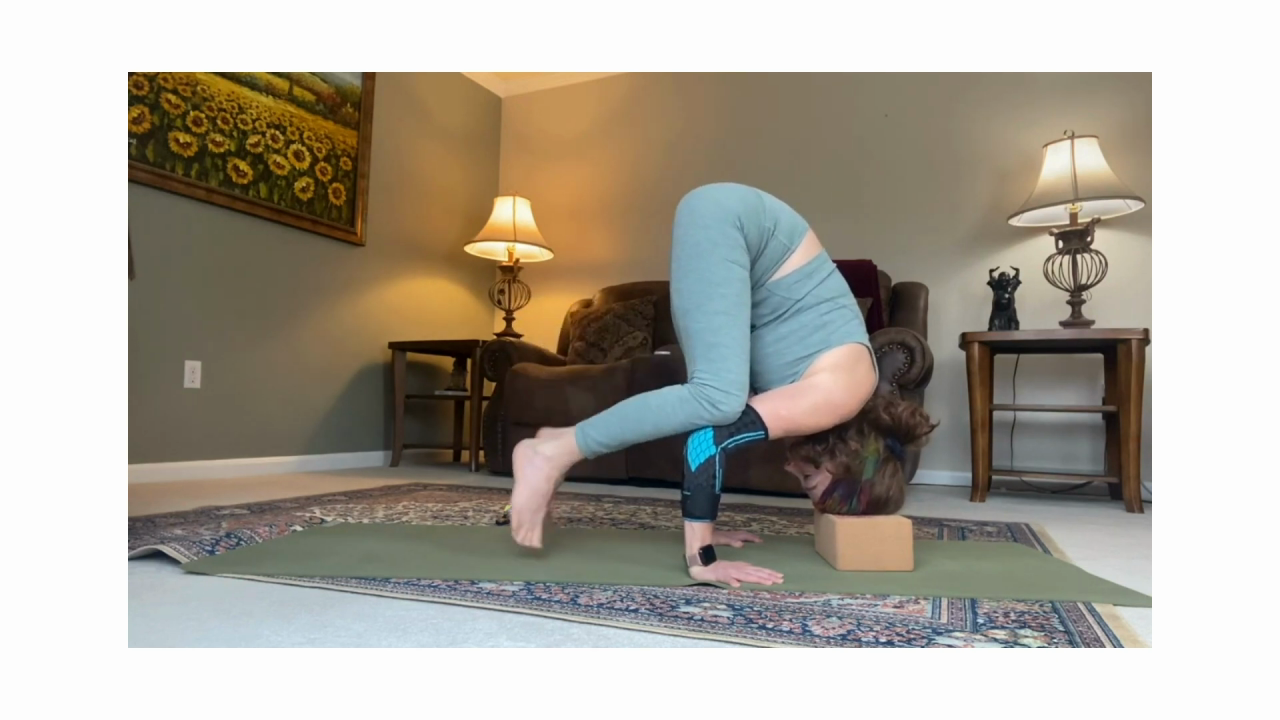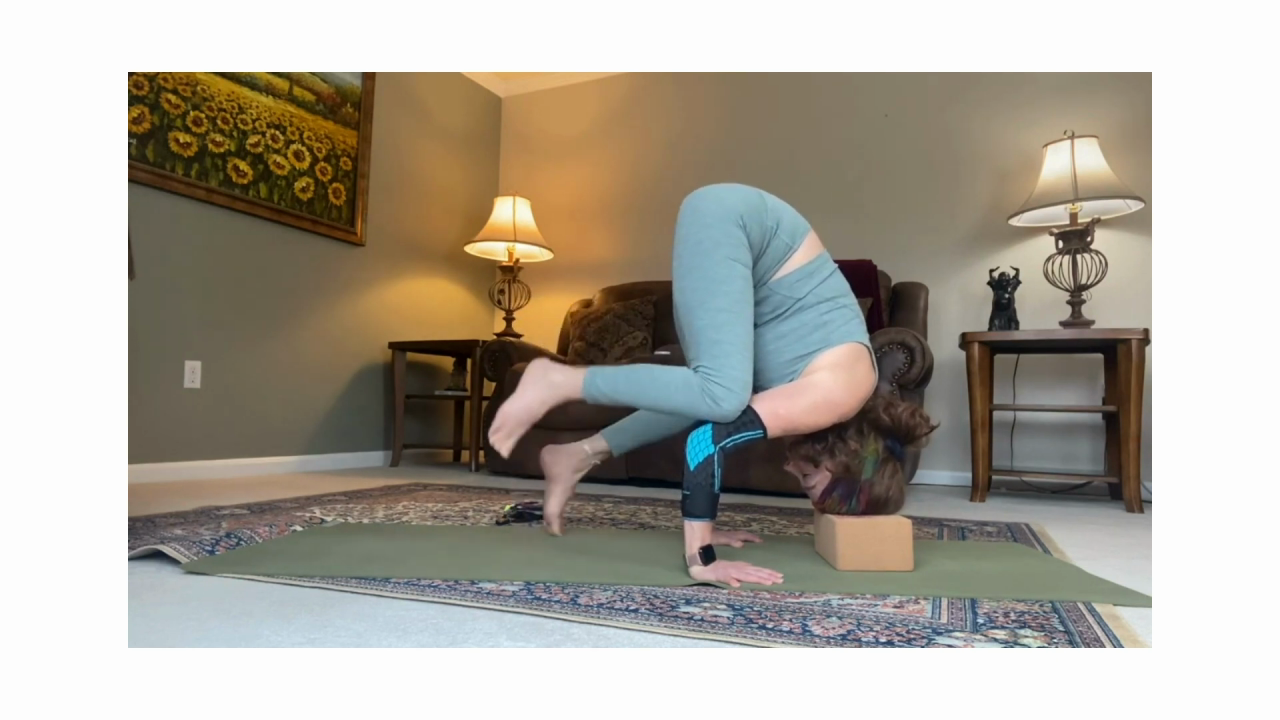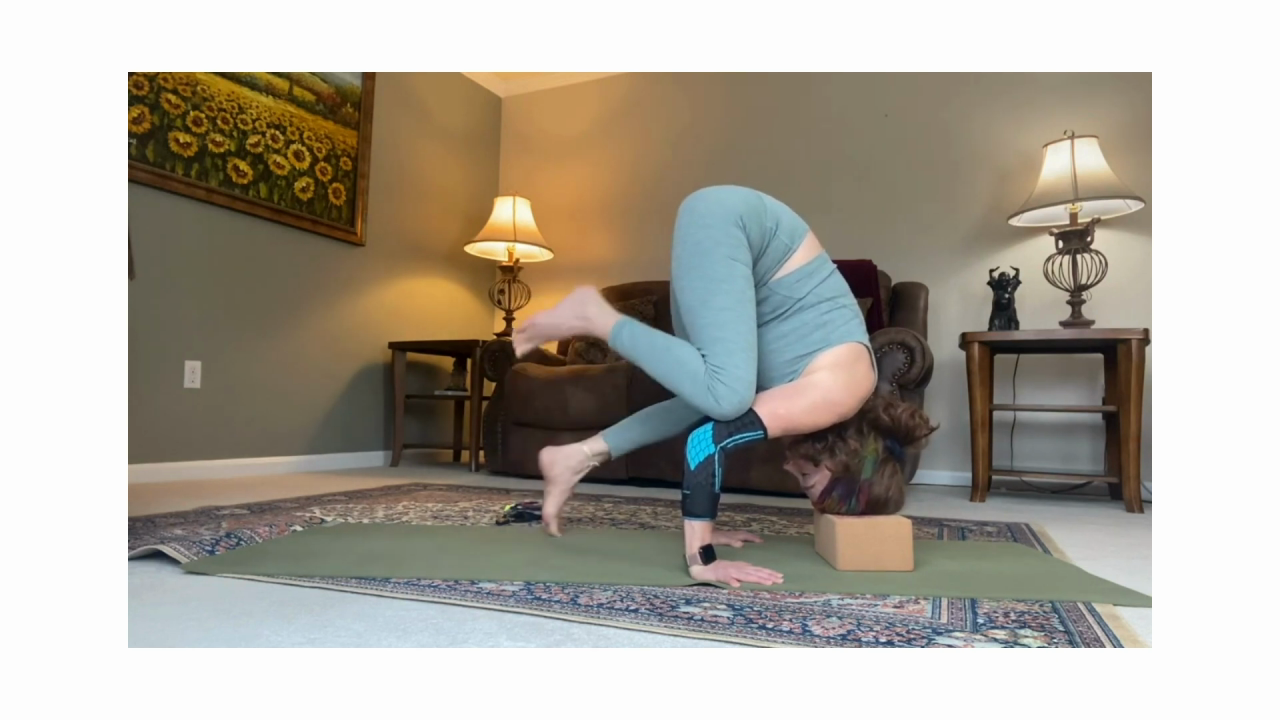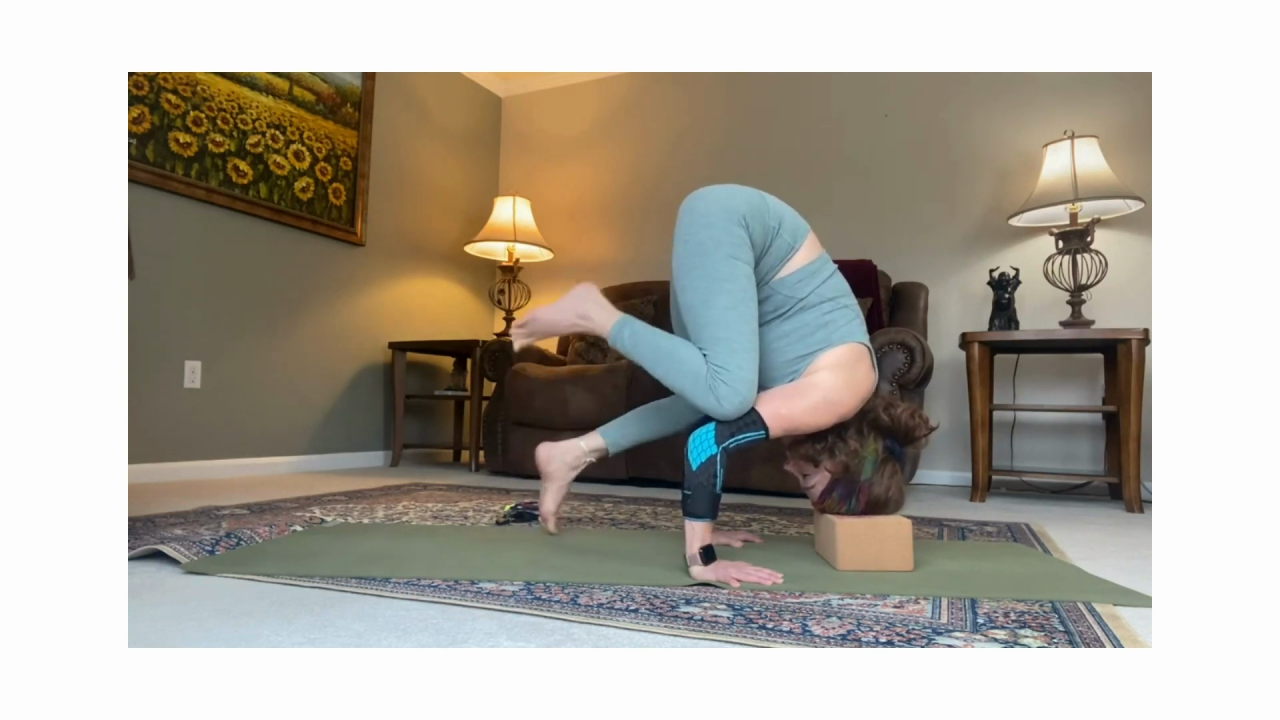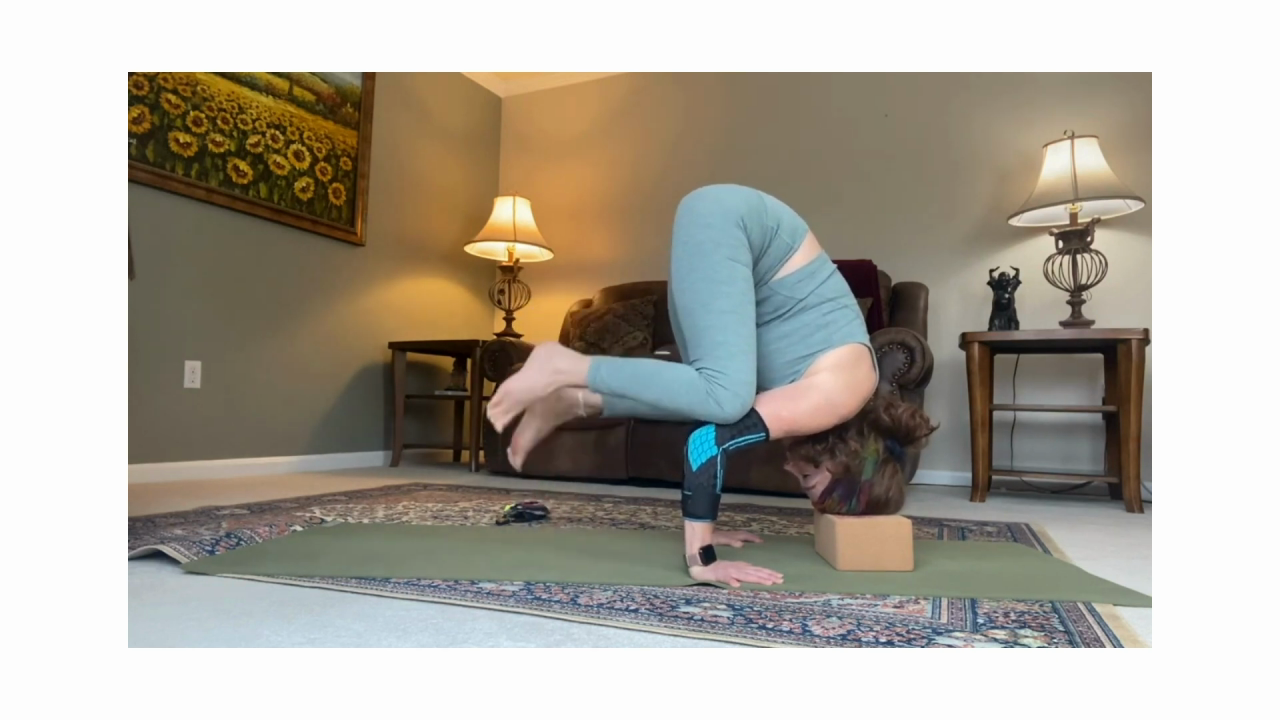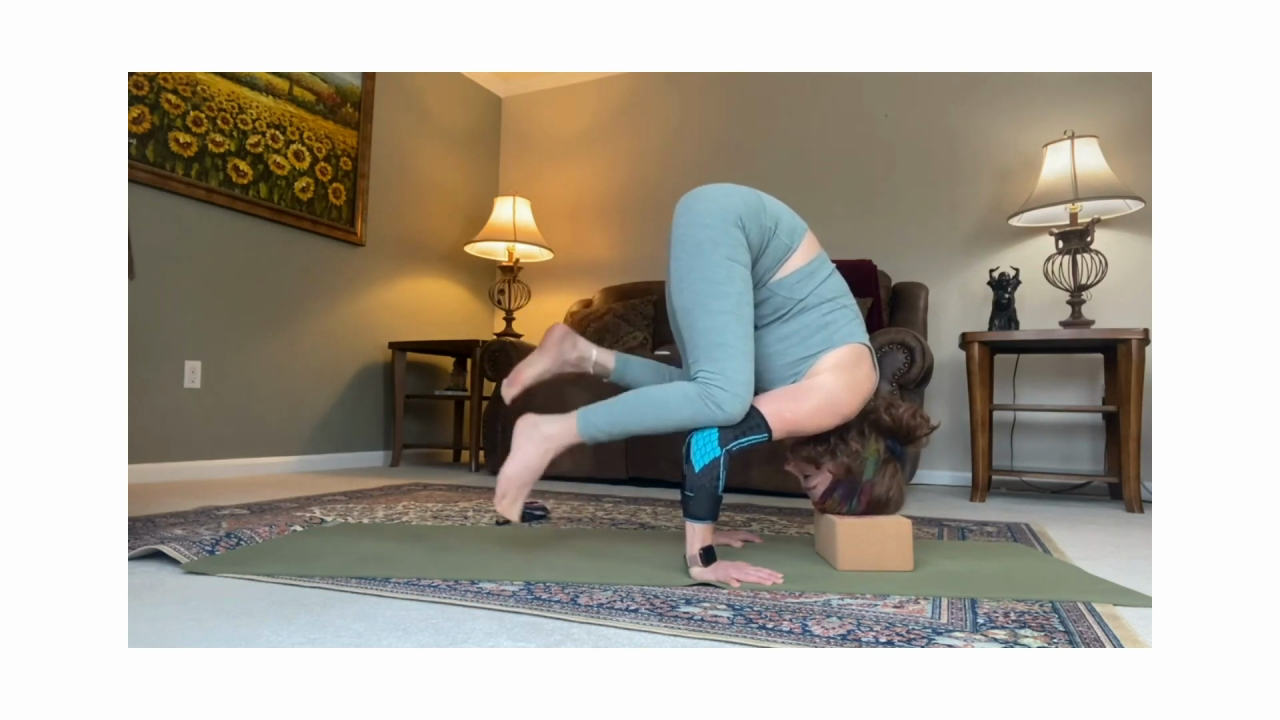
dt=0.3s
person 1, frame 1
left shoulder: (838, 386)
right shoulder: (838, 397)
right elbow: (712, 440)
left wrist: (705, 530)
right wrist: (701, 560)
left hip: (737, 228)
right hip: (722, 219)
left knee: (713, 400)
right knee: (718, 401)
left ankle: (571, 444)
right ankle: (556, 452)
person 1, frame 2
left shoulder: (846, 383)
right shoulder: (838, 395)
right elbow: (711, 440)
left wrist: (703, 527)
right wrist: (699, 560)
left hip: (738, 226)
right hip: (727, 218)
left knee: (713, 399)
right knee: (721, 398)
left ankle: (581, 455)
right ankle: (558, 381)
person 1, frame 3
left shoulder: (842, 385)
right shoulder: (838, 394)
right elbow: (713, 439)
left wrist: (703, 528)
right wrist: (701, 561)
left hip: (734, 230)
right hip: (724, 221)
left knee: (711, 399)
right knee: (723, 395)
left ankle: (579, 457)
right ankle: (596, 317)
person 1, frame 4
left shoulder: (845, 384)
right shoulder: (839, 395)
right elbow: (713, 440)
left wrist: (704, 528)
right wrist: (702, 560)
left hip: (736, 227)
right hip: (726, 220)
left knee: (714, 399)
right knee: (724, 396)
left ankle: (574, 454)
right ankle: (595, 314)
person 1, frame 5
left shoulder: (840, 386)
right shoulder: (839, 397)
right elbow: (712, 443)
left wrist: (704, 530)
right wrist: (700, 560)
left hip: (734, 228)
right hip: (723, 221)
left knee: (708, 398)
right knee: (724, 399)
left ankle: (572, 399)
right ankle: (565, 368)
person 1, frame 6
left shoulder: (844, 384)
right shoulder: (839, 398)
right elbow: (715, 445)
left wrist: (704, 529)
right wrist: (700, 561)
left hip: (737, 226)
right hip: (723, 219)
left knee: (710, 400)
right knee: (723, 402)
left ankle: (582, 355)
right ankle: (553, 434)
